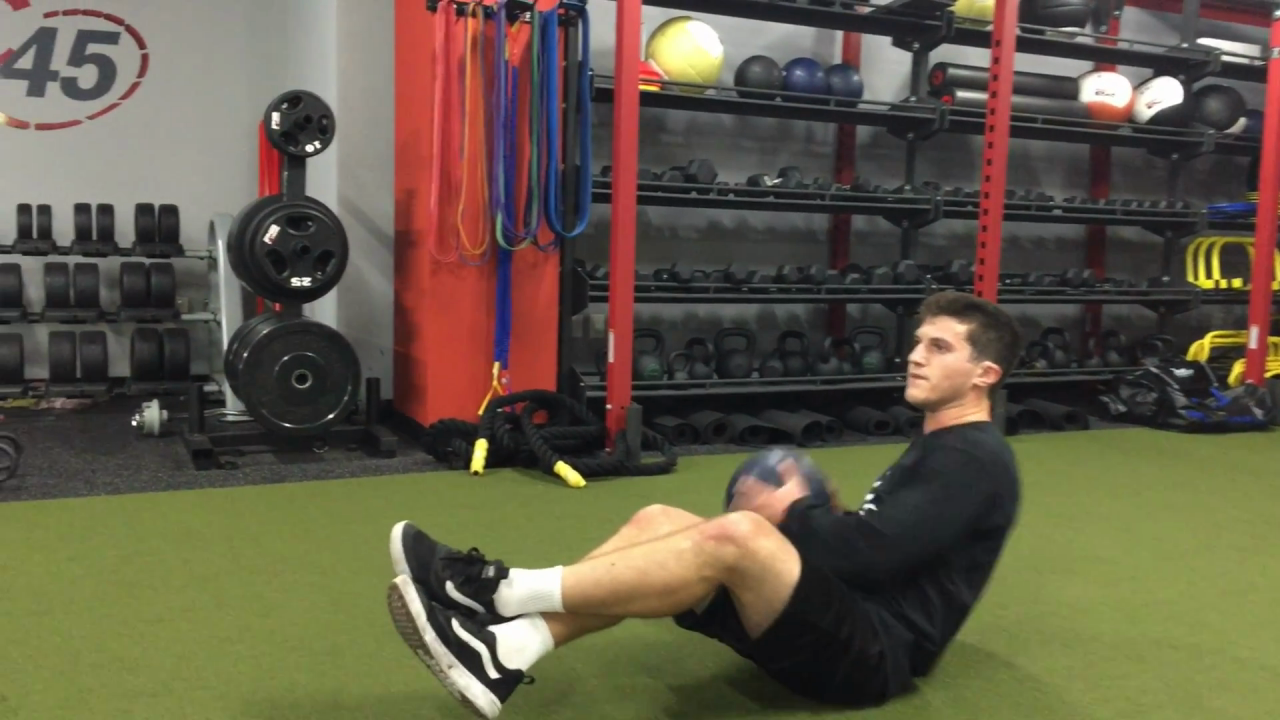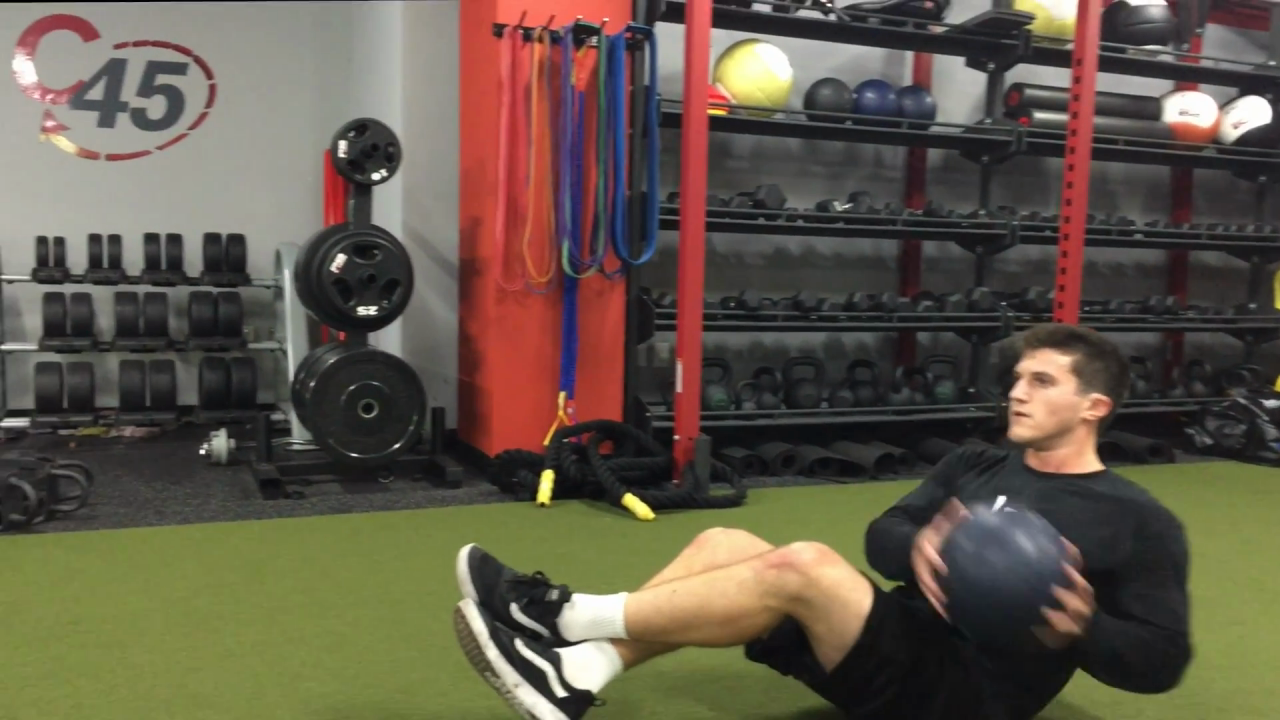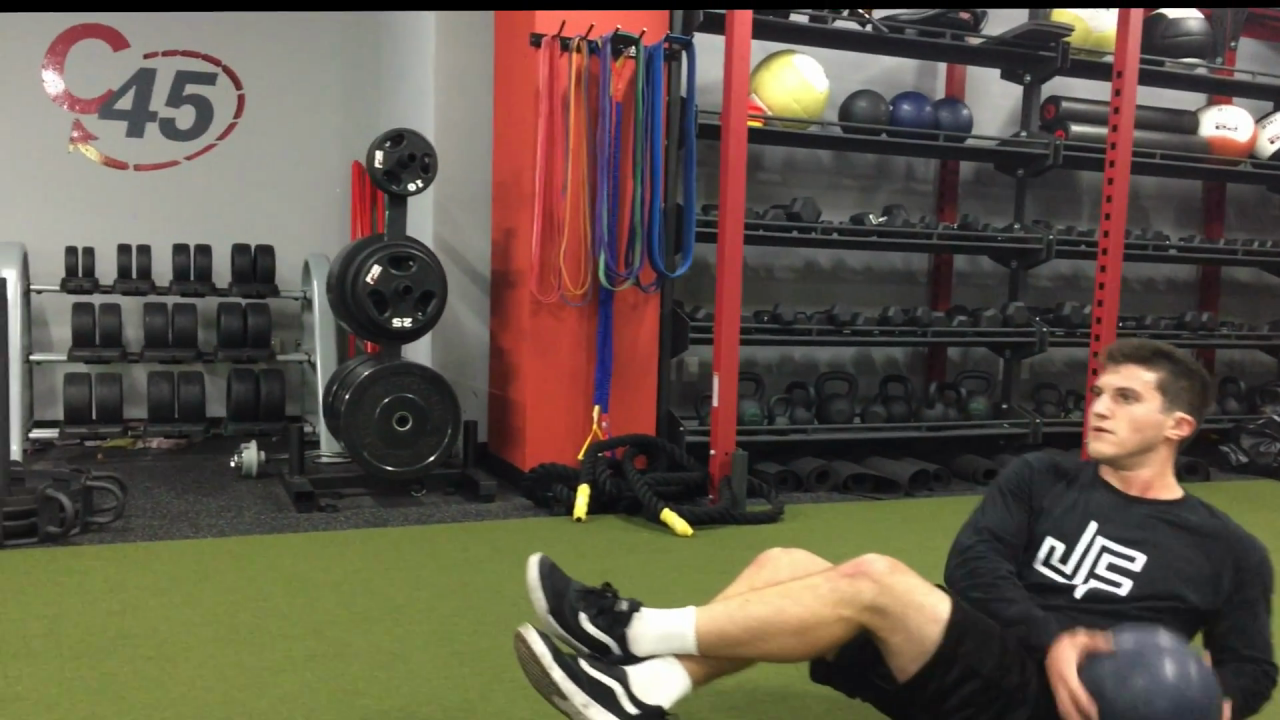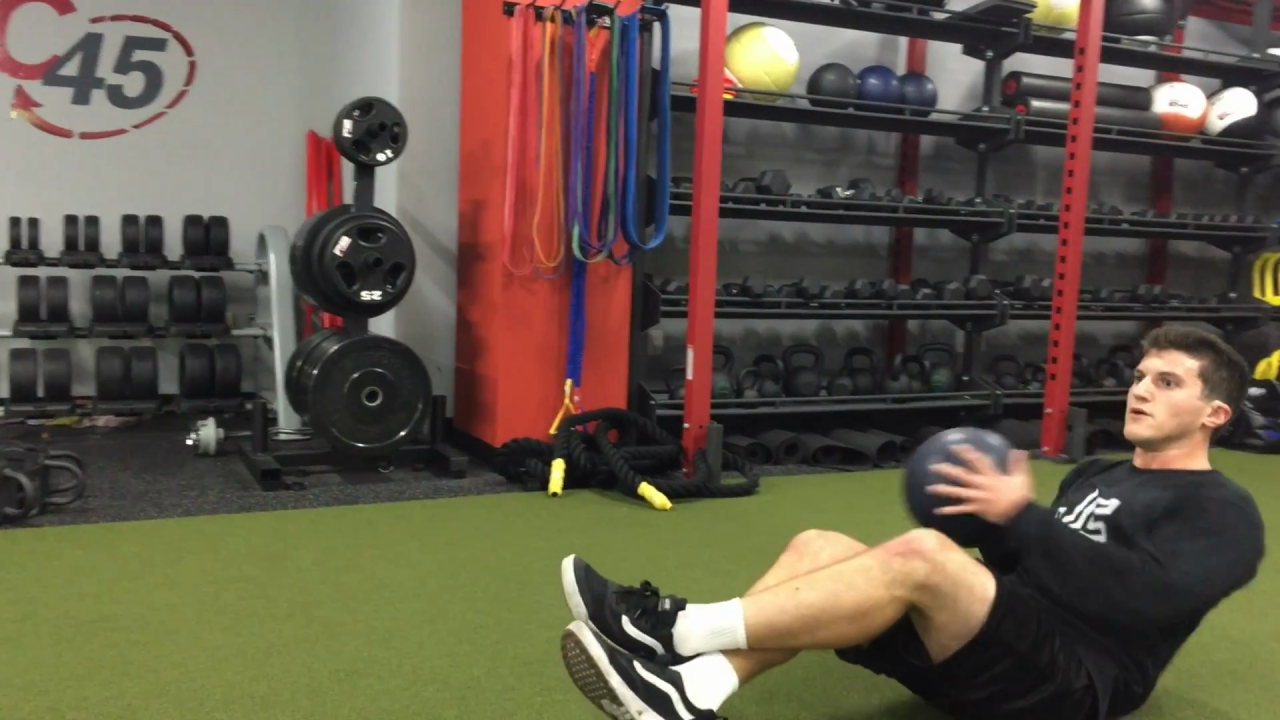
dt=0.5s
person 1, frame 1
left shoulder: (976, 461)
right shoulder: (936, 445)
left elbow: (869, 552)
left wrist: (792, 514)
right wrist: (798, 514)
left hip: (871, 650)
right hip: (829, 614)
left knee: (739, 532)
right knee: (659, 521)
left ankle: (509, 591)
right ankle: (504, 653)
person 1, frame 2
left shoulder: (1140, 523)
right shoulder: (981, 469)
left elbow: (1160, 659)
right elbow: (879, 537)
left wrist: (1078, 628)
right wrist: (918, 547)
right hip: (908, 644)
left knee: (804, 565)
right knee: (723, 545)
left ankle: (573, 616)
person 1, frame 3
right shoulder: (1043, 477)
right elbow: (971, 560)
right wrist: (1049, 636)
left knee: (874, 579)
right knee: (787, 565)
left ankle: (640, 631)
person 1, frame 4
left shoulder: (1222, 512)
right shoulder: (1096, 473)
left elbow: (1136, 597)
left wrist: (1023, 514)
right wrist: (994, 525)
right hip: (996, 649)
left knee: (921, 555)
right knee: (818, 546)
left ankle: (684, 629)
